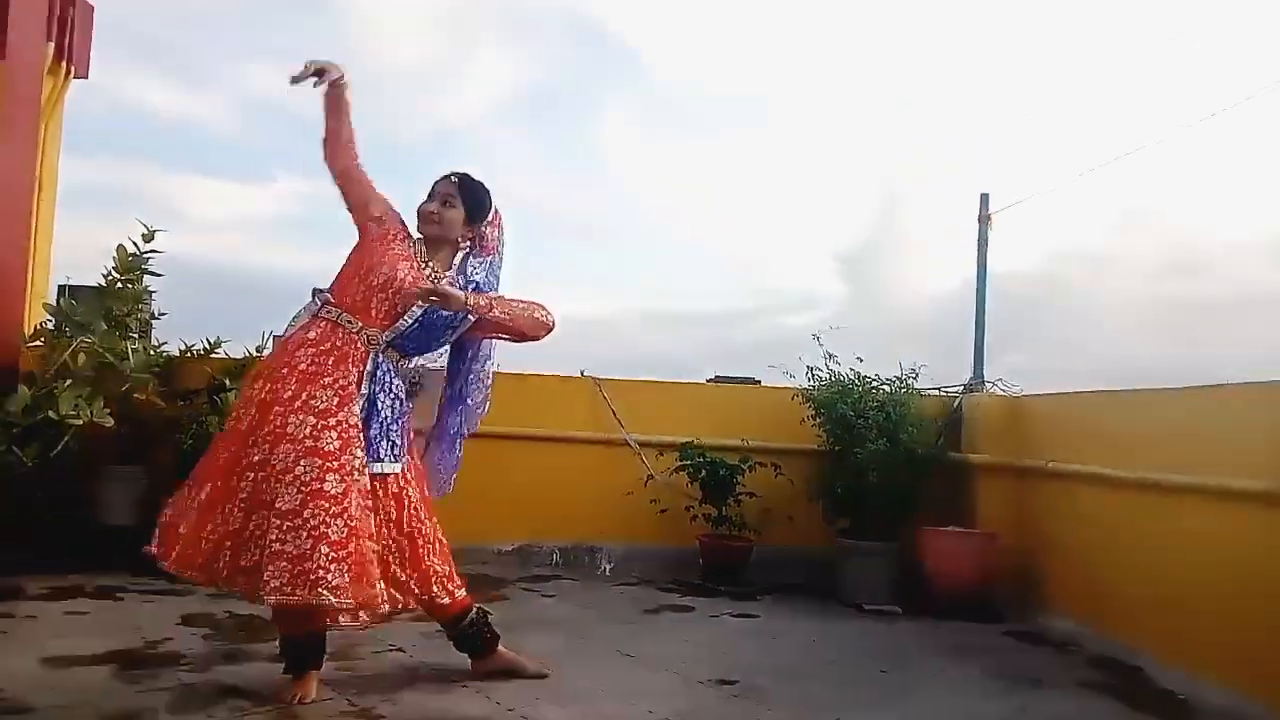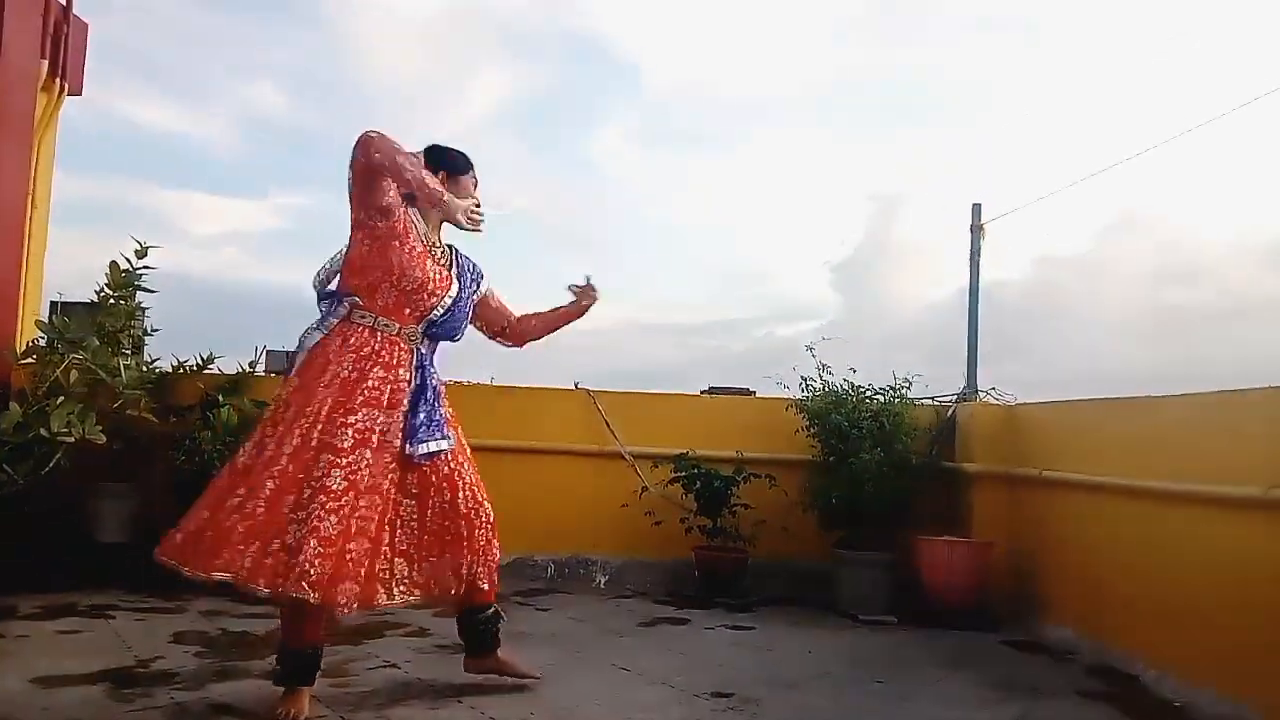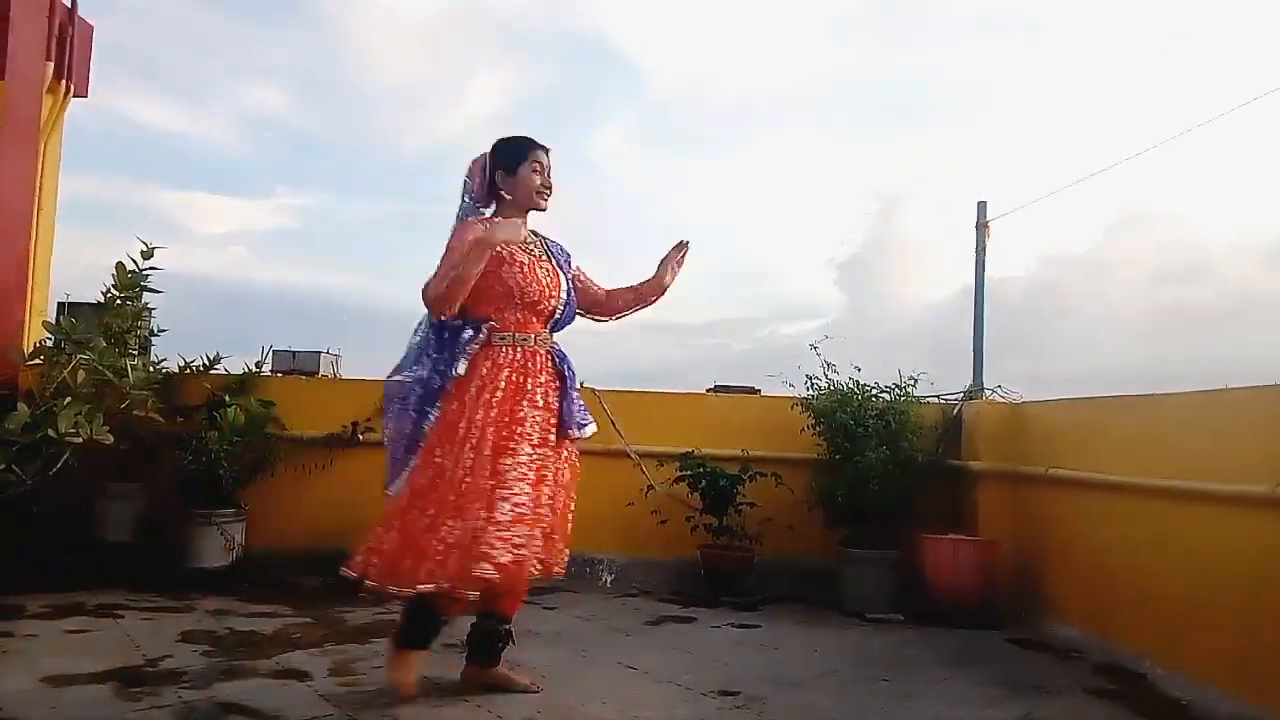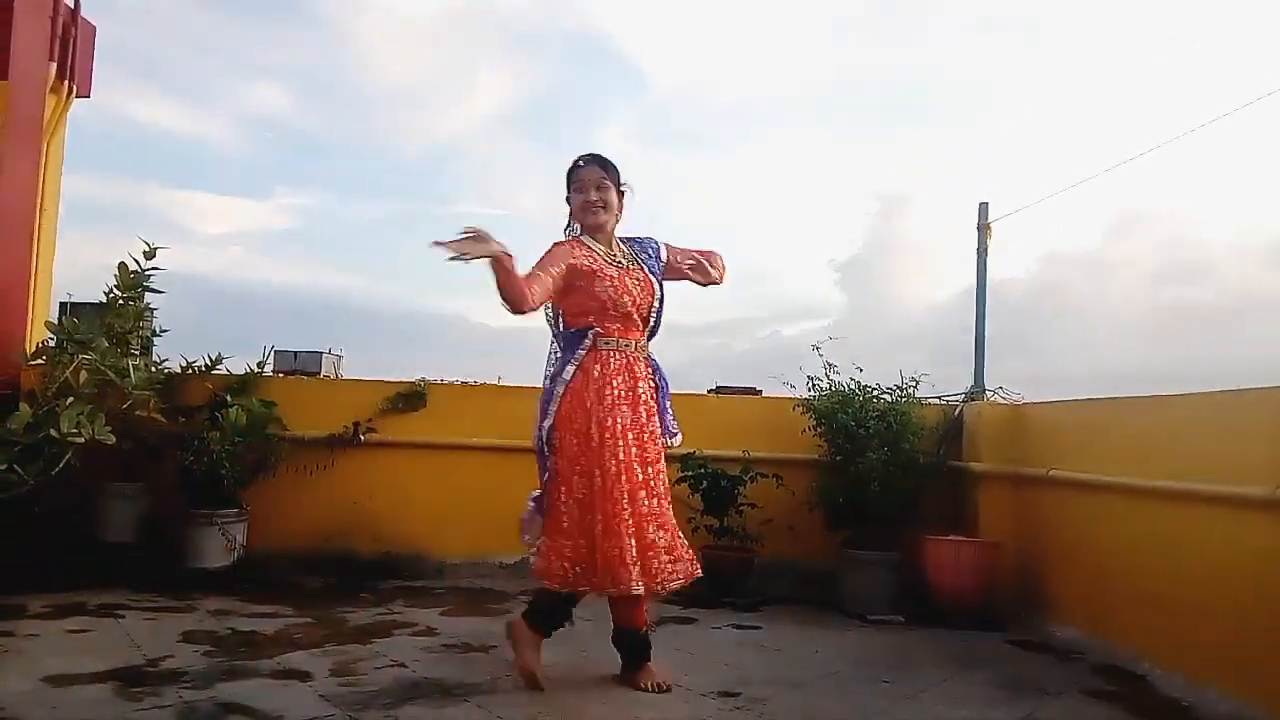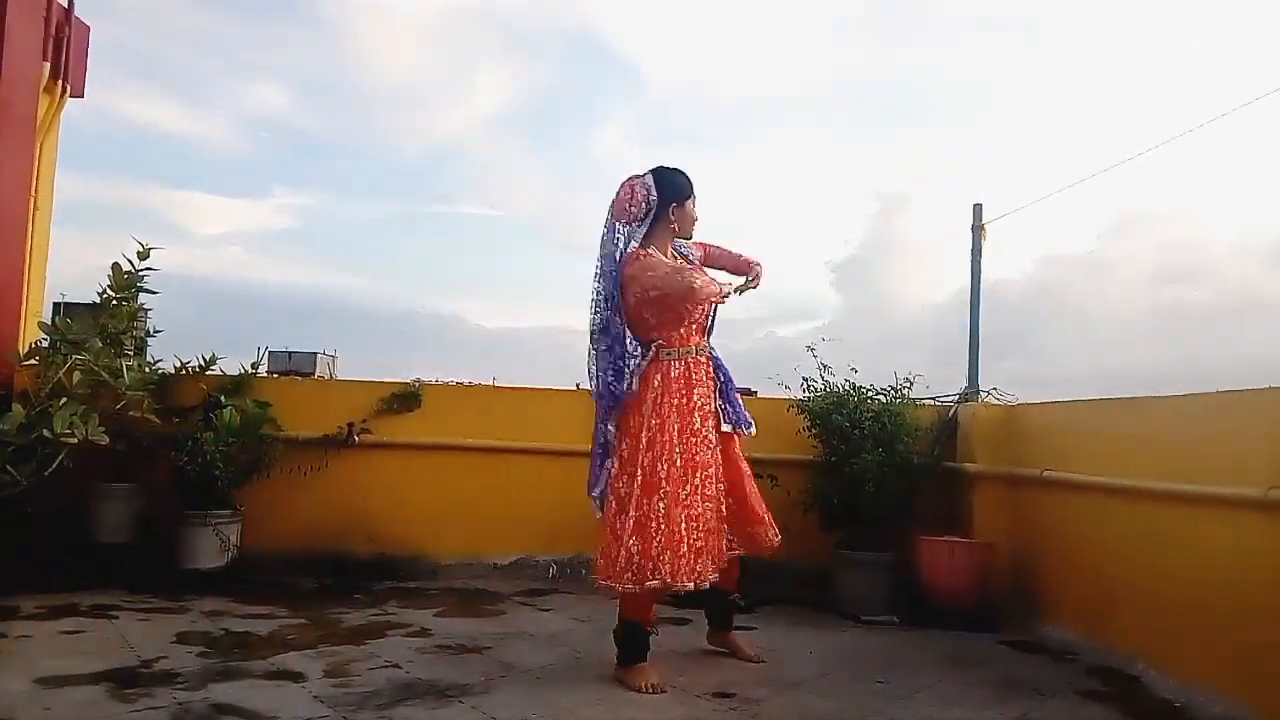
dt=0.4s
person 1, frame 1
left shoulder: (472, 303)
right shoulder: (387, 233)
left elbow: (540, 321)
right elbow: (340, 157)
left wrist: (470, 305)
right wrist: (335, 89)
left hip: (369, 401)
right hip: (305, 377)
left knee: (403, 532)
right knee: (296, 521)
left ankle: (482, 646)
right ankle: (304, 661)
person 1, frame 2
left shoulder: (462, 272)
right shoulder: (380, 212)
left elbow: (515, 330)
right elbow: (372, 147)
left wrist: (575, 308)
right wrist: (439, 202)
left hip: (412, 396)
right hip: (344, 378)
left knee: (463, 516)
right knee: (318, 523)
left ankle: (483, 646)
person 1, frame 3
left shoulder: (553, 254)
right shoulder: (477, 233)
left elbow: (604, 307)
right elbow: (441, 302)
left wrist: (664, 278)
right wrist: (484, 244)
left hip: (543, 391)
right hip: (491, 387)
left knee: (524, 527)
right knee: (484, 519)
left ankle: (483, 657)
right ankle: (411, 639)
person 1, frame 4
left shoulder: (647, 251)
right shoulder: (569, 254)
left elbow: (712, 261)
right elbow: (522, 298)
left wrist: (708, 269)
right wrist: (498, 257)
left hip: (638, 392)
right hip: (591, 395)
left knee: (615, 524)
right knee: (629, 524)
left ankle: (532, 623)
right ankle: (637, 659)
person 1, frame 5
left shoulder: (678, 249)
right shoulder: (644, 266)
right elbow: (696, 286)
left wrist: (745, 265)
right wrist: (720, 283)
left hip: (708, 396)
right hip: (666, 400)
left knee: (728, 516)
right knee: (656, 524)
left ankle: (721, 627)
right ankle: (633, 656)
